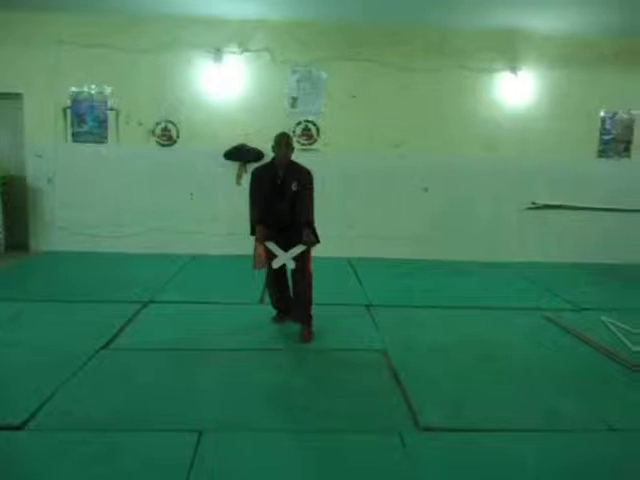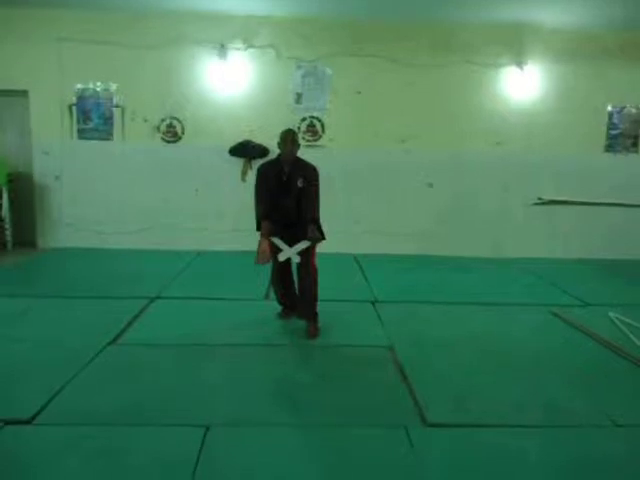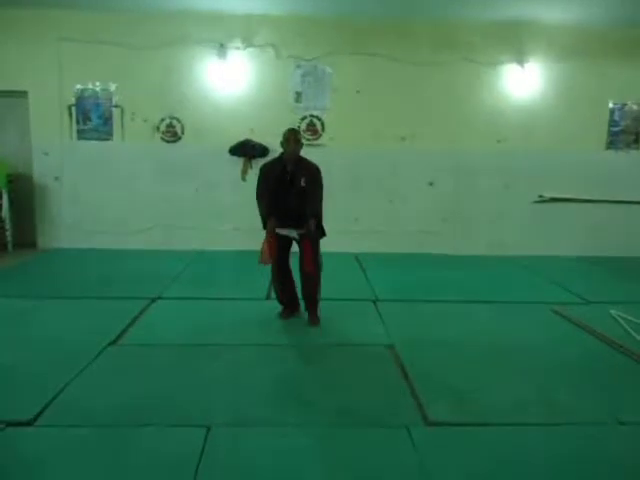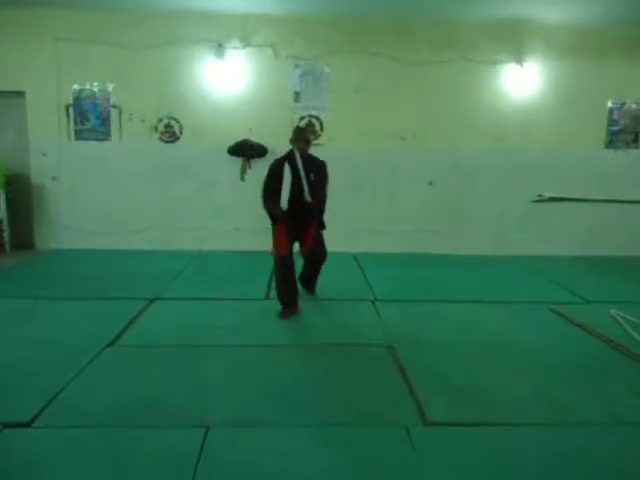
dt=0.4s
person 1, frame 1
left shoulder: (303, 174)
right shoulder: (260, 174)
left elbow: (306, 204)
right elbow: (256, 205)
left wrist: (307, 230)
right wrist: (258, 230)
left hip: (297, 231)
right hip: (271, 231)
left knee: (302, 275)
right knee: (274, 274)
left ankle: (305, 322)
right ankle: (284, 309)
person 1, frame 2
left shoulder: (309, 170)
right shoulder: (266, 170)
left elbow: (312, 201)
right elbow: (262, 201)
left wrist: (312, 226)
right wrist: (264, 226)
left hip: (303, 228)
right hip: (277, 228)
left knee: (307, 271)
right knee: (279, 271)
left ankle: (310, 318)
right ankle: (289, 306)
person 1, frame 3
left shoulder: (311, 170)
right shoulder: (269, 169)
left elbow: (315, 198)
right elbow: (263, 197)
left wrist: (313, 220)
right wrist: (269, 220)
left hip: (306, 223)
right hip: (279, 224)
left knee: (310, 265)
right knee: (279, 267)
left ankle: (312, 309)
right ankle: (289, 305)
person 1, frame 4
left shoulder: (318, 165)
right shoulder: (278, 165)
left elbow: (321, 191)
right elbow: (268, 194)
left wrist: (316, 205)
right wrist: (275, 211)
left hip: (309, 218)
right hip: (284, 219)
left knee: (317, 255)
right knee: (283, 261)
left ankle: (307, 282)
right ankle: (289, 304)
